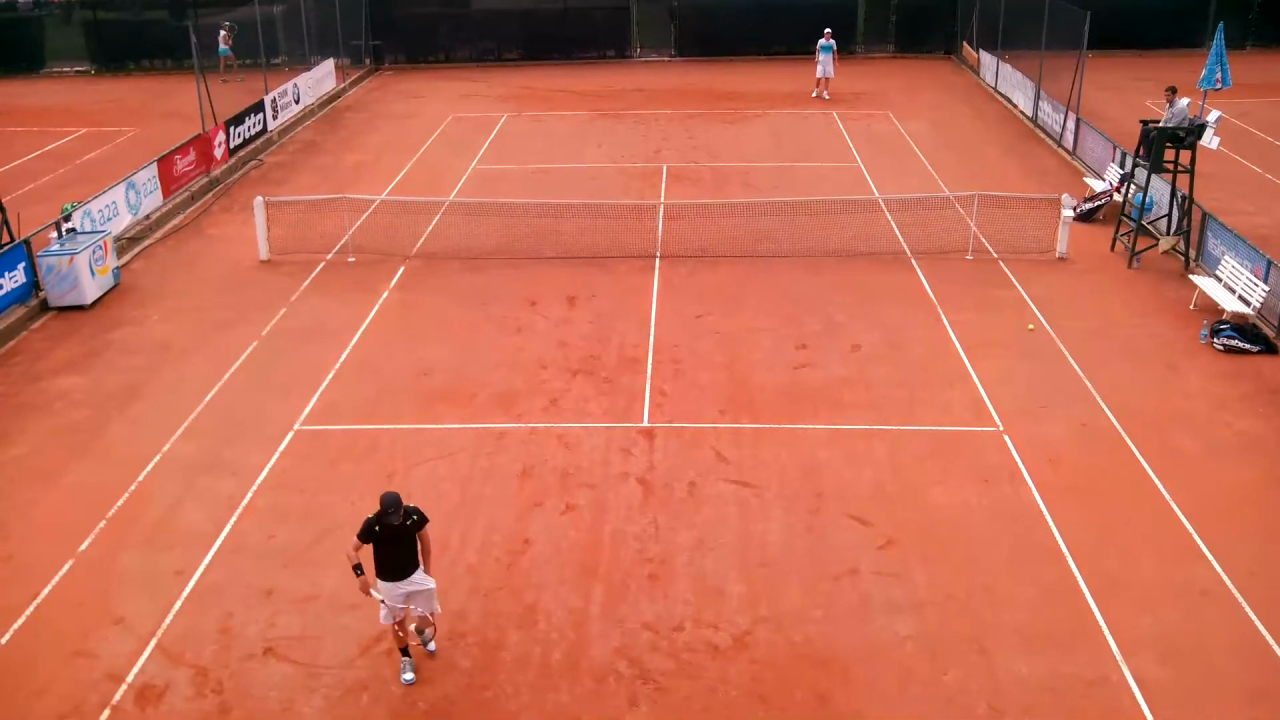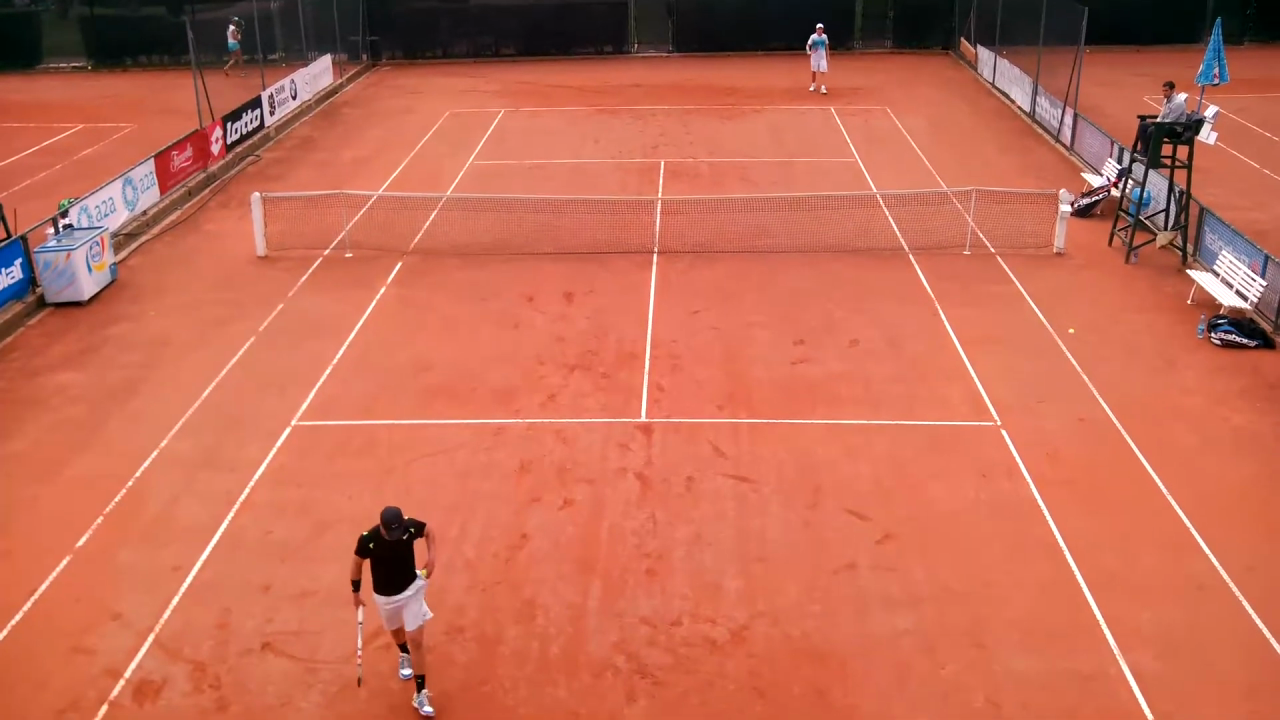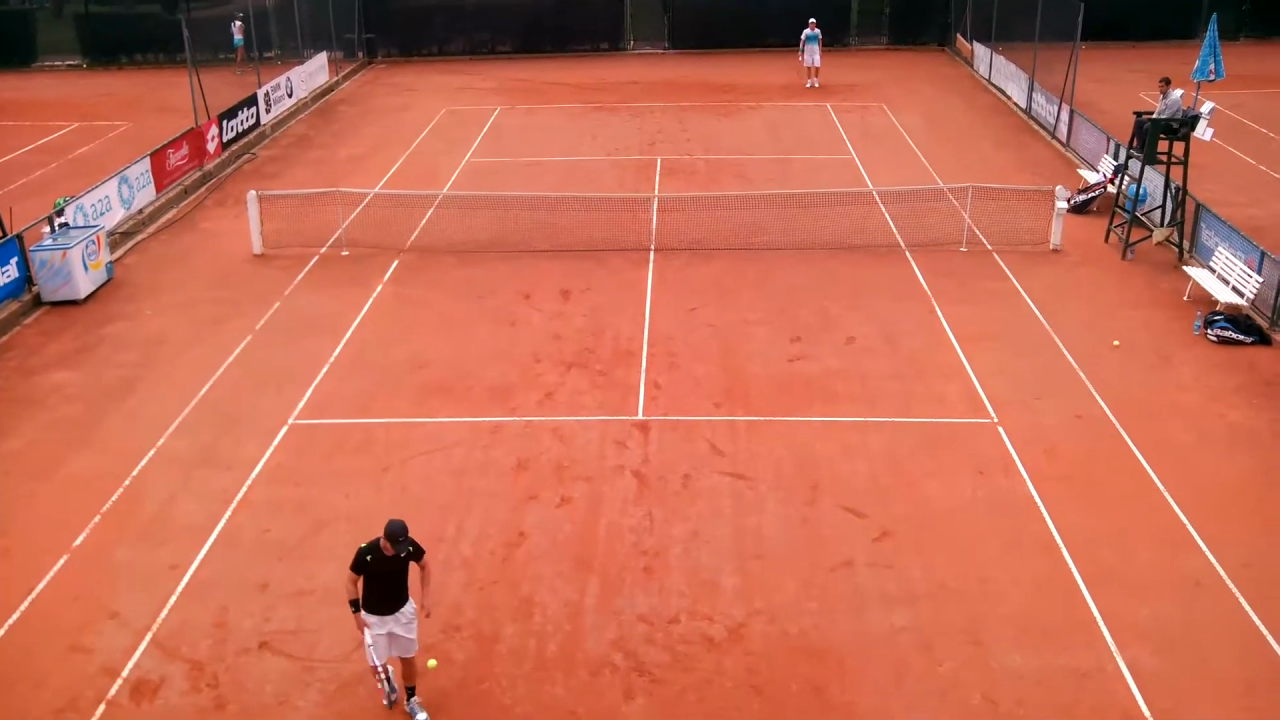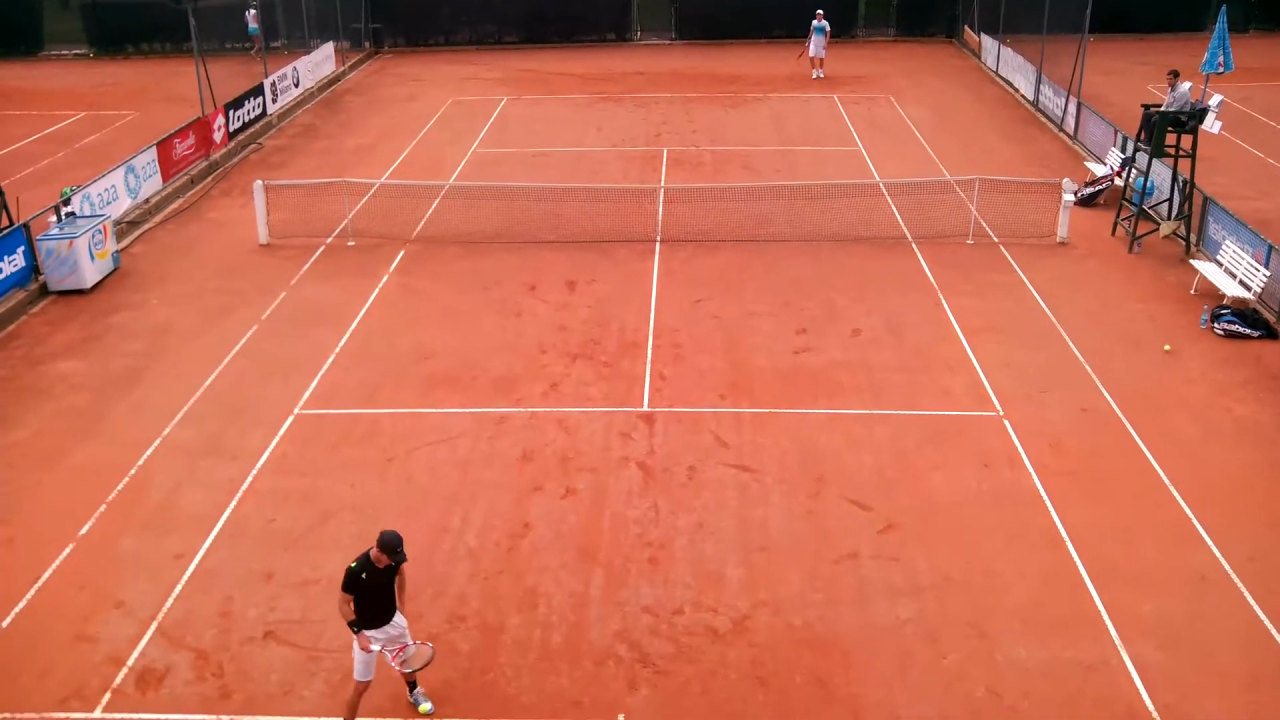
dt=0.3s
person 1, frame 1
left shoulder: (413, 514)
right shoulder: (372, 524)
left elbow: (424, 541)
right elbow: (352, 550)
left wrist: (426, 570)
right wrist: (360, 574)
left hip: (415, 576)
right hip: (388, 583)
left knee: (428, 620)
right knee: (397, 624)
left ankle: (419, 630)
right ankle: (406, 659)
person 1, frame 2
left shoulder: (411, 526)
right shoulder: (368, 539)
left elbow: (428, 531)
right elbow: (357, 564)
left wrist: (431, 557)
right wrist: (356, 592)
left hip: (411, 588)
right hip: (385, 595)
left knee: (416, 639)
right knee: (396, 629)
left ankle: (420, 694)
right ankle: (404, 655)
person 1, frame 3
left shoulder: (410, 546)
right shoulder: (366, 552)
left elbow: (424, 567)
right elbow: (351, 582)
left wrist: (425, 598)
right wrist: (357, 613)
left hip: (403, 611)
right hip: (373, 617)
left knee: (408, 659)
right knee: (377, 667)
left ankle: (411, 700)
right ankle: (387, 676)
person 1, frame 4
left shoulder: (396, 556)
right shoulder: (356, 570)
right elbow: (343, 604)
left wrist: (402, 601)
right wrist: (358, 633)
left hip: (392, 620)
right hip: (368, 631)
right knee: (361, 686)
left ankle: (414, 691)
